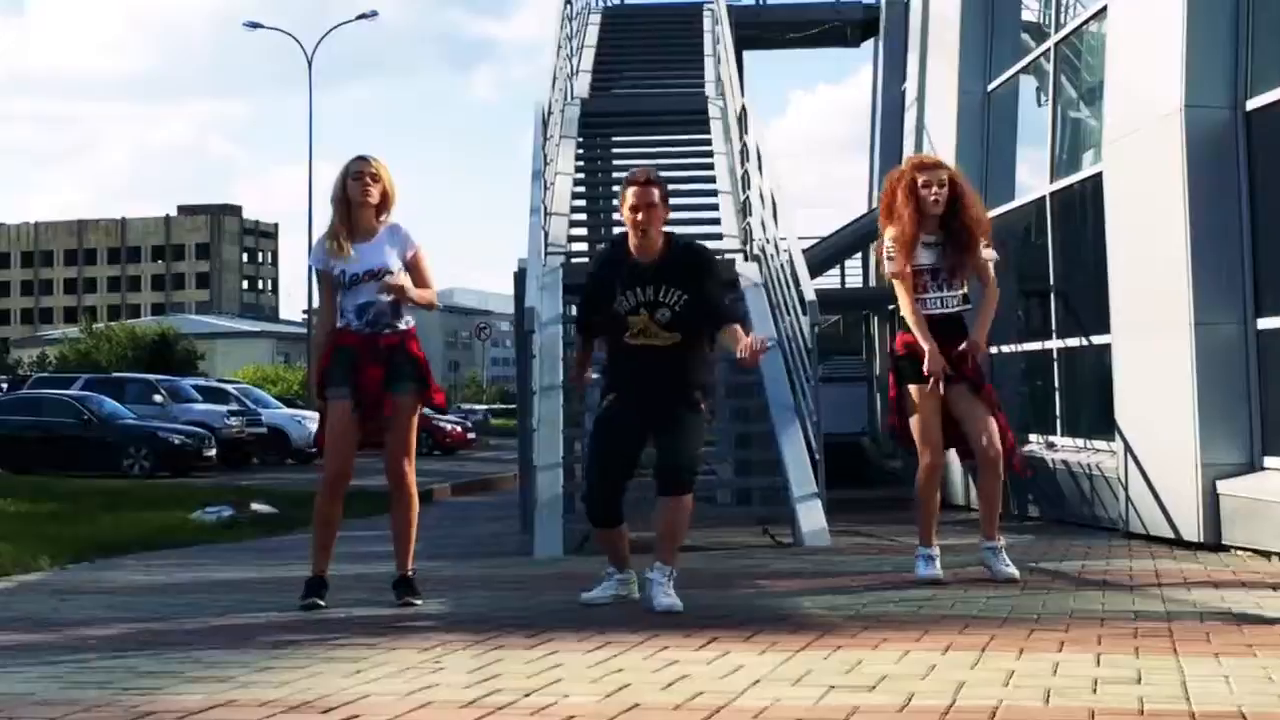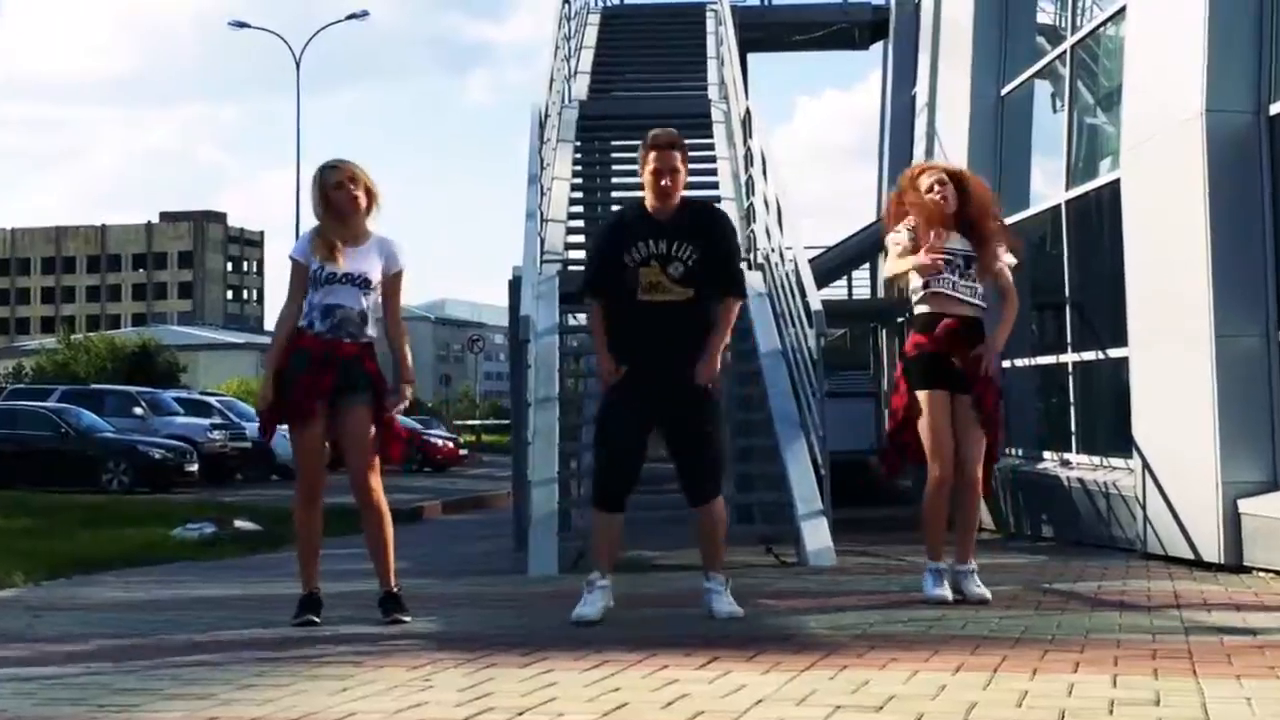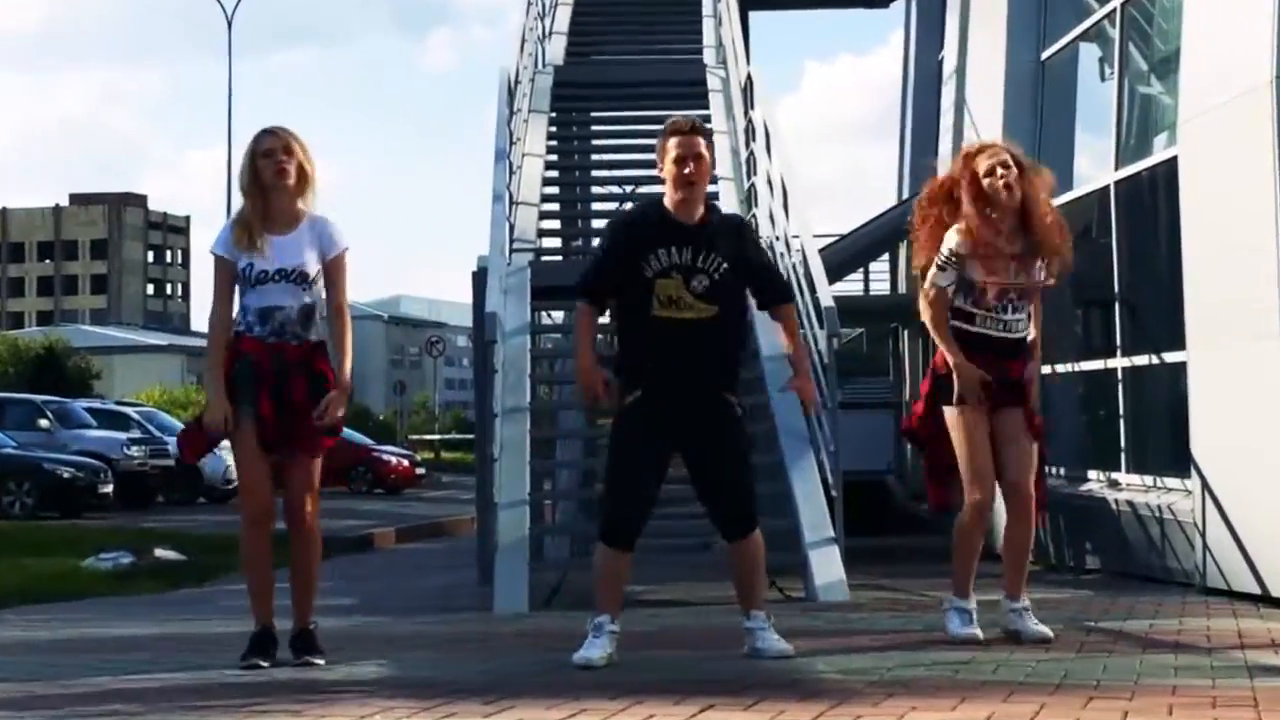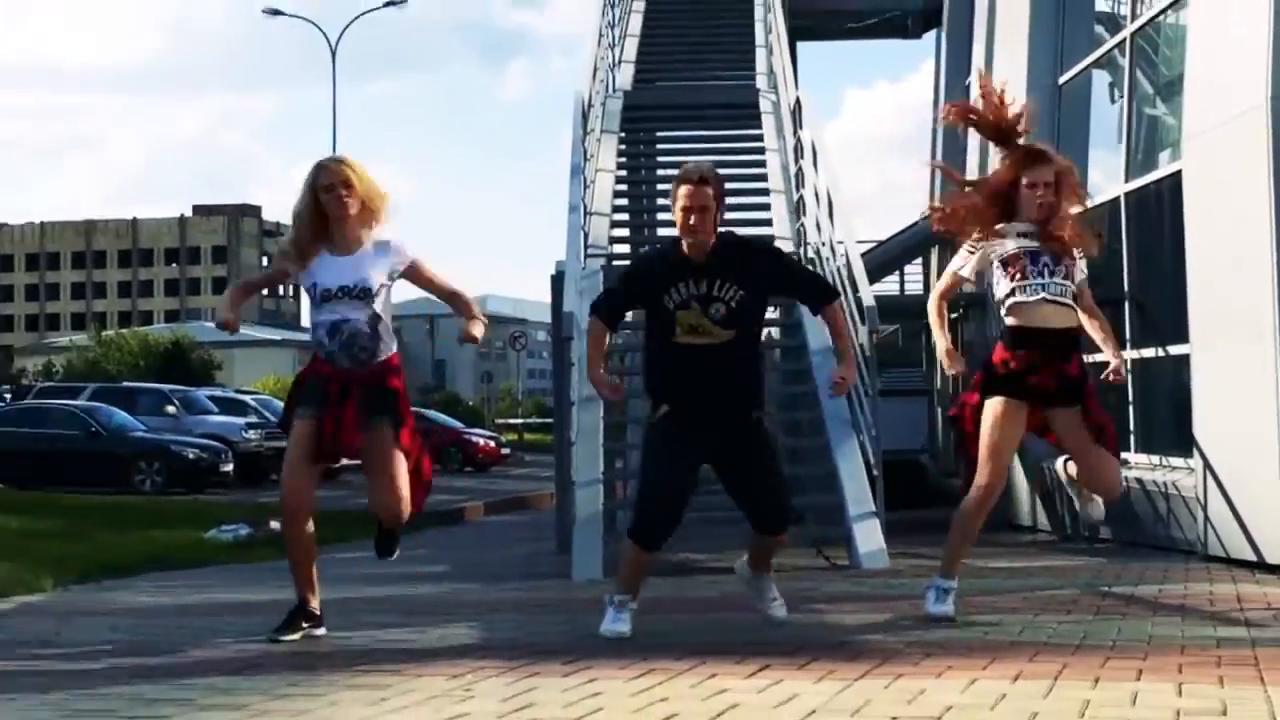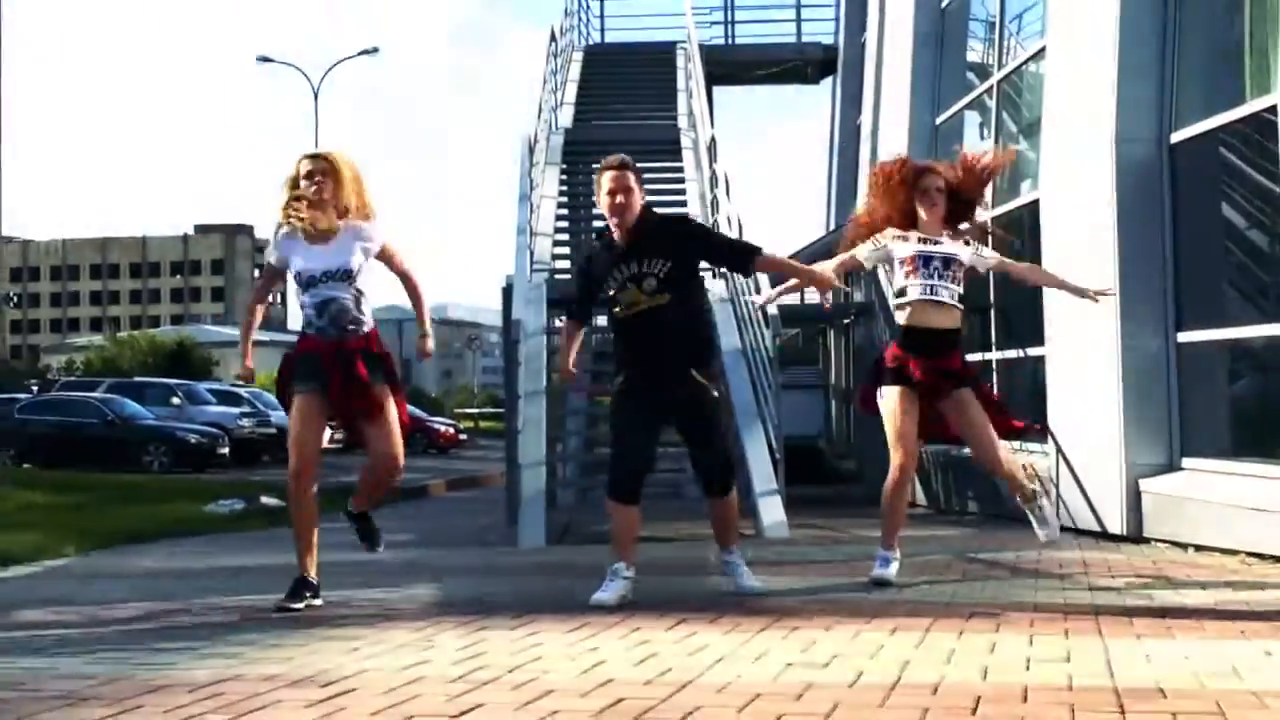
dt=0.7s
person 1, frame 1
left shoulder: (695, 260)
right shoulder: (606, 264)
left elbow: (724, 319)
right elbow: (589, 326)
left wrist: (743, 342)
right wrist: (581, 368)
left hip: (680, 394)
right hip: (623, 394)
left knee: (677, 470)
right knee: (598, 493)
left ankle: (661, 577)
right ankle: (620, 575)
person 1, frame 2
left shoulder: (711, 223)
right shoulder: (619, 227)
left elbow: (733, 293)
right elbow: (595, 294)
left wrist: (714, 350)
right wrist: (603, 353)
left hip: (689, 372)
right hip: (629, 372)
left knee: (704, 477)
right knee: (611, 478)
left ankle: (715, 585)
right ankle: (599, 586)
person 1, frame 3
left shoulder: (735, 233)
right shoulder: (631, 227)
left elbow: (777, 296)
right elbow: (590, 297)
left wrist: (801, 365)
right wrist: (585, 360)
left hip: (713, 397)
right hip: (645, 395)
left knee: (739, 511)
right knee: (622, 512)
person 1, frame 4
left shoulder: (753, 255)
right shoulder: (653, 264)
left elbow: (822, 294)
right elbow: (604, 311)
left wrist: (846, 357)
right wrist: (596, 368)
left hip: (739, 410)
right hip: (677, 411)
left knee: (774, 510)
right knee: (654, 515)
left ankle: (758, 572)
right ankle: (622, 602)
person 1, frame 5
left shoulder: (676, 230)
right shoulder: (597, 255)
left elbow: (743, 256)
right elbow: (580, 309)
left wrist: (807, 272)
right wrist: (567, 354)
left hip: (692, 372)
right hip: (637, 378)
left knee: (716, 470)
right knee: (624, 473)
left ankle: (730, 558)
right ankle: (622, 572)
person 2, frame 1
left shoulder: (400, 237)
right shoulder: (328, 247)
left elbow: (430, 297)
right elbow: (326, 316)
left wrist: (404, 286)
right wrist: (316, 376)
left hip: (399, 354)
right hip: (349, 356)
left knee: (401, 472)
right knee: (335, 473)
left ankle: (404, 574)
right ankle: (317, 575)
person 2, frame 2
left shoulder: (385, 250)
right shoulder: (311, 244)
left elbow: (393, 321)
right elbow: (291, 310)
left wrist: (406, 379)
right wrist: (269, 374)
left hip: (357, 365)
right hip: (307, 361)
left knee: (367, 482)
right knee: (310, 484)
left ankle: (390, 590)
right ankle: (310, 592)
person 2, frame 3
left shoulder: (322, 232)
right shoulder: (236, 234)
left elbow: (338, 313)
right elbow: (221, 315)
left wrist: (342, 384)
right wrist: (216, 390)
left hip: (305, 368)
right hip: (250, 367)
left knee: (302, 507)
right knee: (256, 507)
person 2, frame 4
left shoulder: (387, 252)
right shoulder: (305, 255)
left elbow: (448, 291)
right elbow: (252, 283)
left wrist: (473, 317)
right wrist: (231, 306)
left hip: (378, 382)
right hip: (323, 381)
left knee: (394, 504)
right knee: (293, 502)
left ankle: (388, 521)
right ankle: (308, 608)
person 2, frame 5
left shoulder: (363, 233)
right shoulder: (287, 240)
left elbow: (407, 276)
right elbow: (259, 297)
left wrist: (425, 329)
right wrist: (244, 352)
left hip: (362, 352)
right hip: (313, 356)
left knee: (389, 460)
right knee: (301, 468)
left ankle: (359, 508)
right ankle: (307, 578)
person 3, frame 1
left shoulder: (965, 231)
right shoulder: (898, 236)
left elbow: (989, 285)
right elbow: (905, 298)
left wrist: (979, 332)
right wrist: (929, 348)
left hip: (960, 347)
right hip: (917, 351)
left knee: (991, 447)
right knee: (931, 457)
left ankle: (991, 545)
right ankle: (927, 551)
person 3, frame 2
left shoulder: (983, 239)
right shoulder: (914, 233)
left elbow: (1011, 299)
right elbow: (891, 268)
left wrist: (997, 341)
right wrist: (914, 261)
left hip: (973, 355)
right hip: (927, 350)
left knee: (972, 471)
right knee: (942, 468)
left ankle: (964, 568)
right ankle: (934, 568)
person 3, frame 3
left shoulder: (1042, 236)
right shoulder: (962, 237)
right elbow: (929, 306)
left wrist: (1036, 361)
right wrist: (959, 366)
left hip: (1013, 372)
right hip: (963, 369)
left knee: (1023, 494)
right knee: (979, 495)
person 3, frame 4
left shoulder: (1069, 234)
right shoulder: (989, 235)
left elbow: (1085, 304)
right elbow: (940, 294)
left wrist: (1112, 349)
right wrist: (943, 341)
left hip: (1067, 367)
right hip: (1012, 363)
left knee: (1108, 479)
right knee: (987, 485)
left ankle: (1074, 473)
right ankle: (944, 583)
person 3, frame 5
left shoulder: (965, 242)
right shoulder: (892, 239)
left elbow: (1016, 269)
right elbow: (839, 265)
left wrist: (1072, 287)
right wrist: (785, 288)
left hip: (949, 359)
right hip: (903, 358)
left knee: (992, 456)
right knee: (902, 463)
left ankle: (1032, 495)
right ankle: (887, 553)
